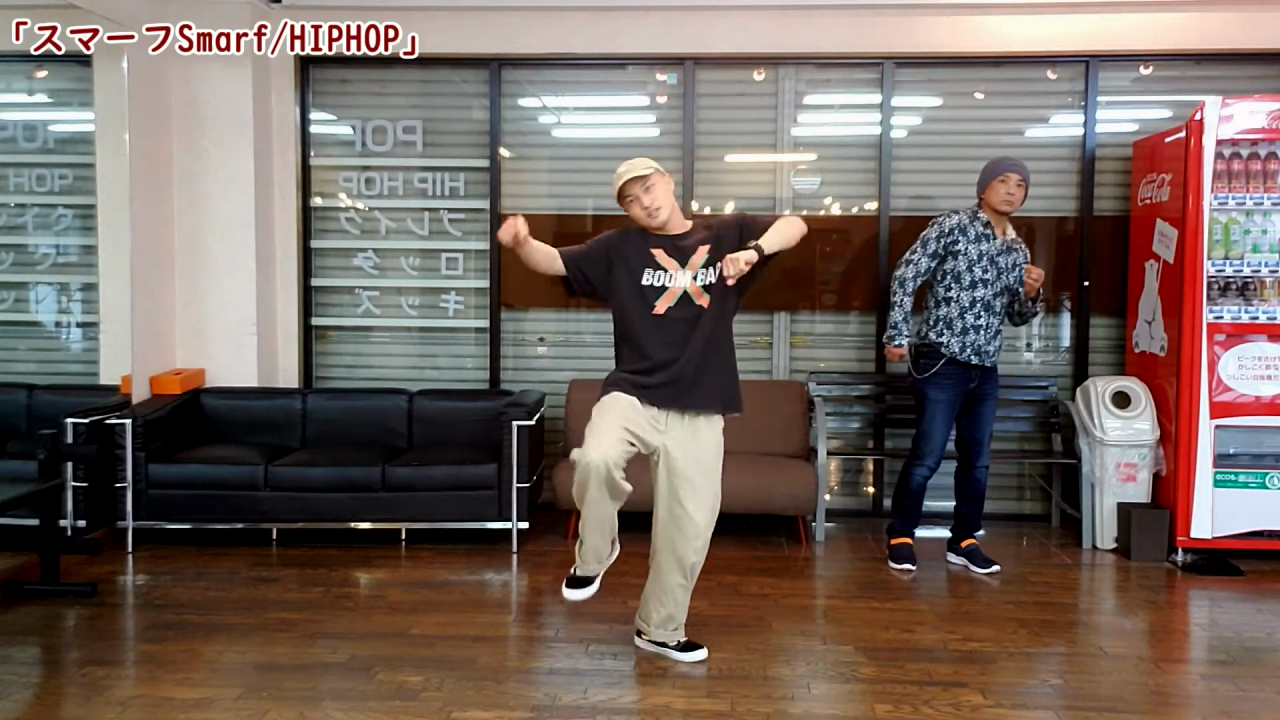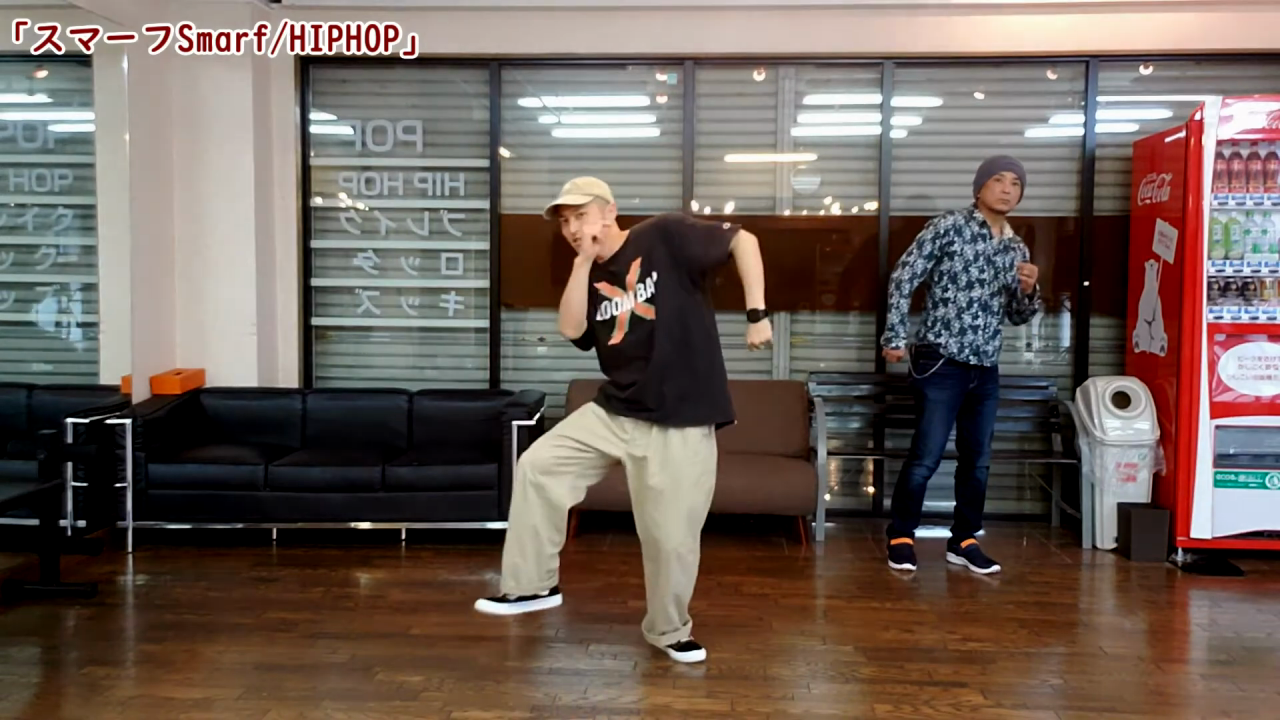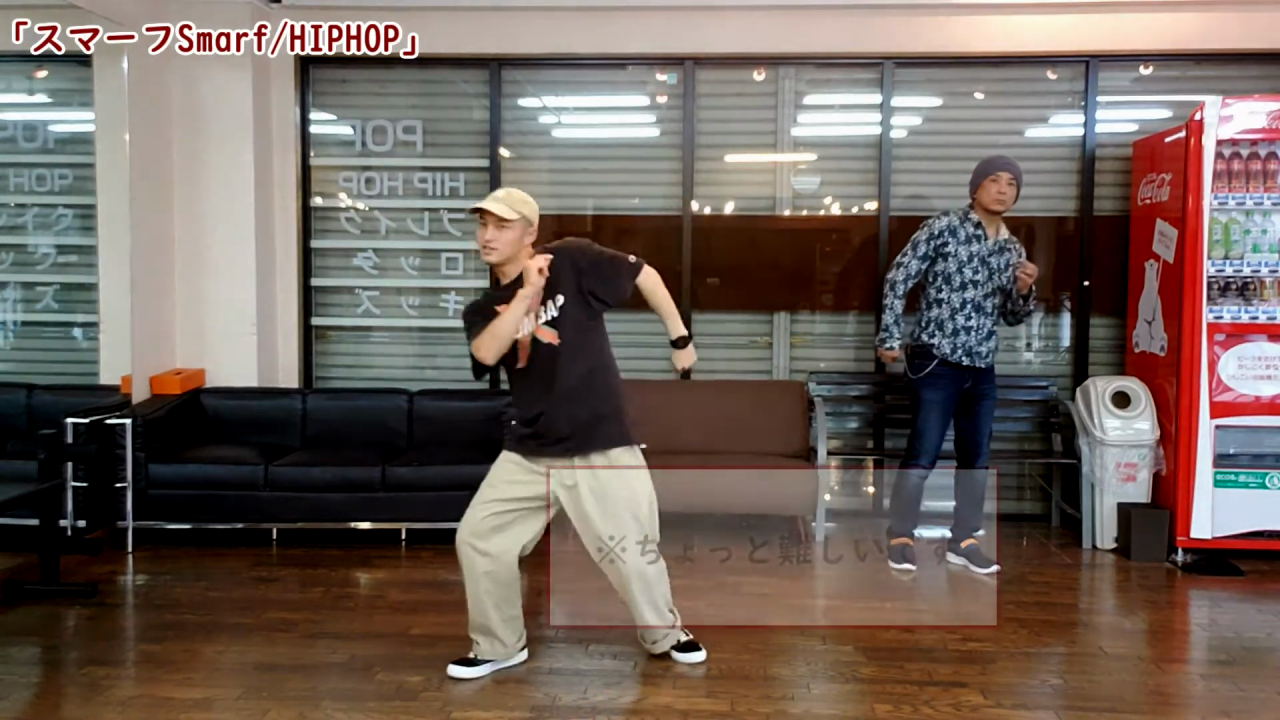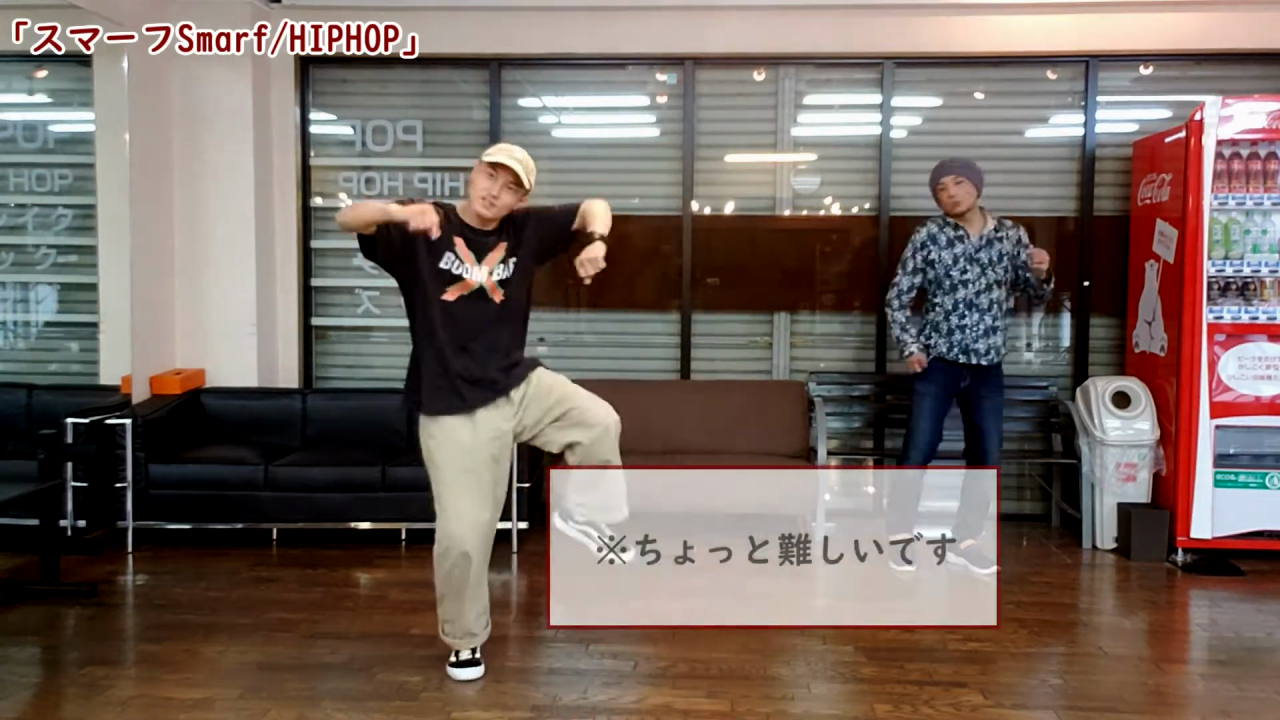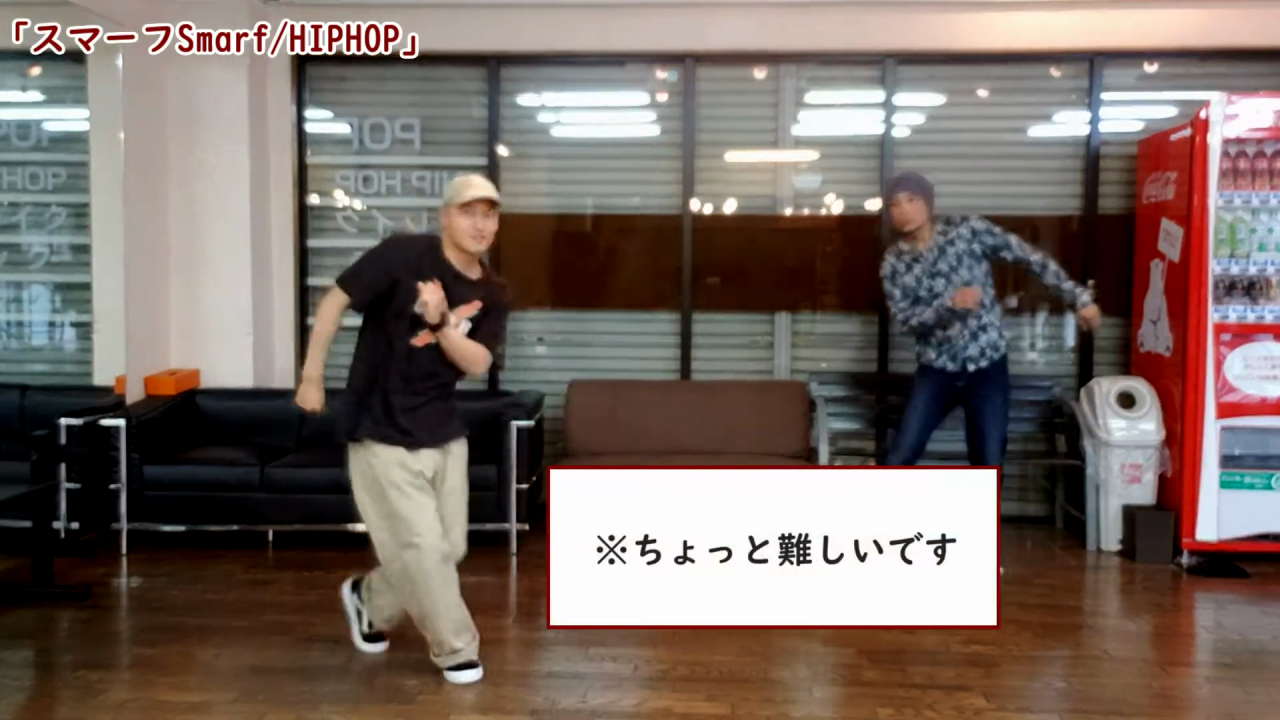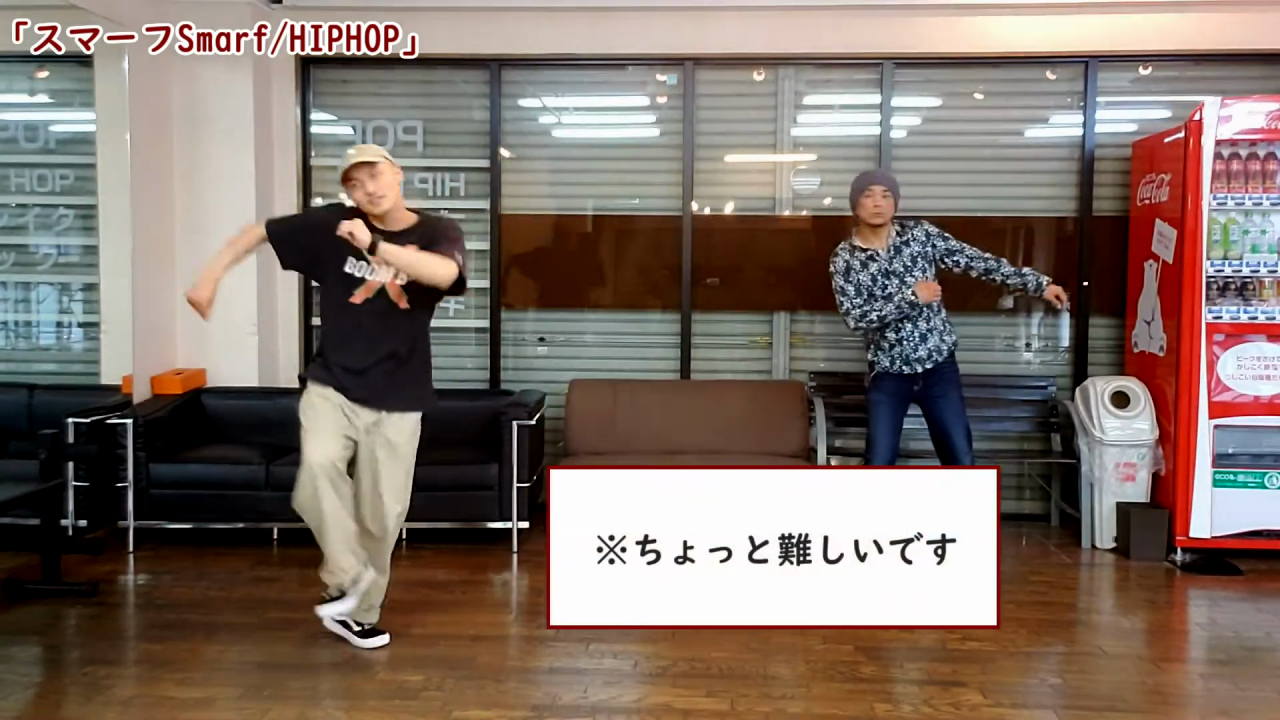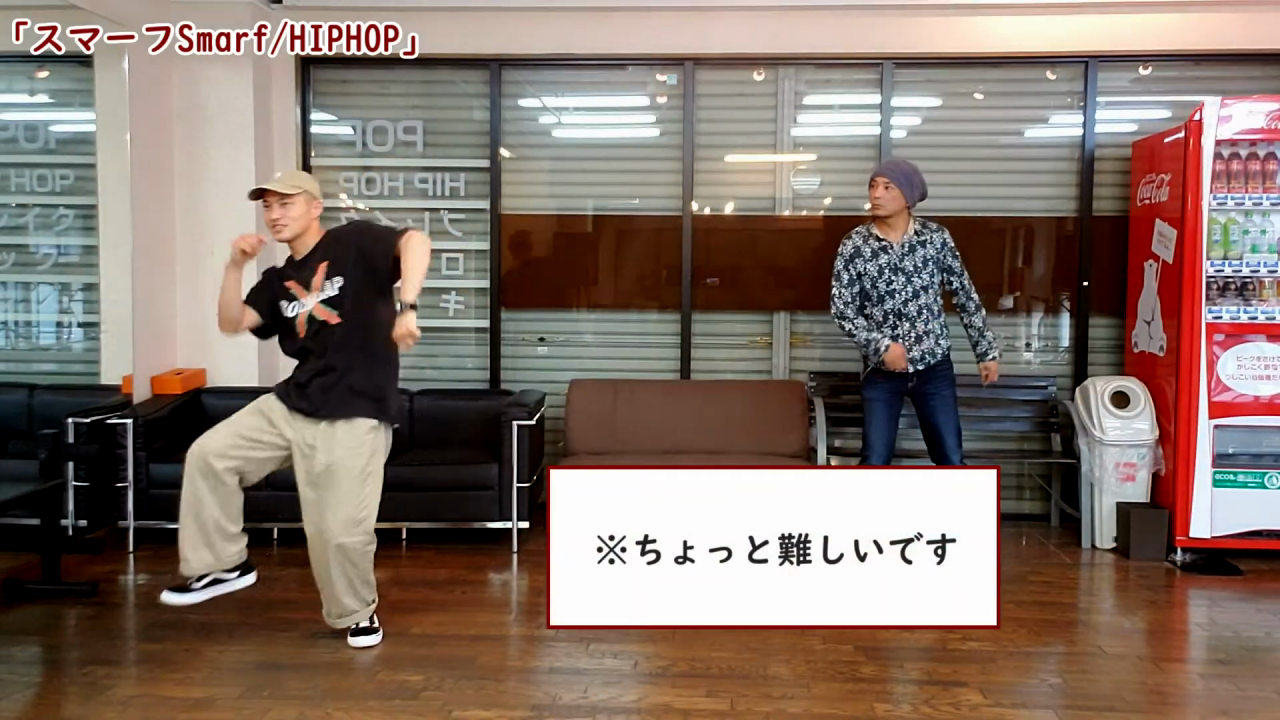
dt=0.4s
person 1, frame 1
left shoulder: (726, 233)
right shoulder: (620, 247)
left elbow: (794, 225)
right elbow: (554, 262)
left wrist: (753, 251)
right wrist: (521, 243)
left hip: (700, 406)
right hip: (635, 391)
left knee: (689, 525)
right knee: (596, 458)
left ankle: (659, 629)
right ankle: (593, 554)
person 1, frame 2
left shoulder: (665, 236)
right shoulder: (588, 284)
left elbow: (741, 239)
right elbow: (570, 329)
left wrist: (757, 313)
right wrist: (583, 260)
left hip: (683, 419)
right hip: (615, 412)
left knee: (670, 534)
right knee: (536, 467)
left ankle: (668, 629)
right ankle: (533, 583)
person 1, frame 3
left shoulder: (573, 259)
right shoulder: (484, 310)
left elbow: (643, 275)
right elbow: (486, 355)
left wrist: (680, 338)
right wrist: (529, 294)
left hip: (601, 444)
right hip: (529, 452)
left knee: (630, 554)
right knee: (477, 539)
left ankle: (663, 632)
right ankle: (498, 645)
person 1, frame 4
left shoulder: (524, 229)
right shoulder: (423, 226)
left elbow: (593, 209)
right elbow: (349, 218)
left wrist: (595, 241)
right wrist: (401, 212)
left hip: (516, 383)
right hip: (449, 401)
left knee: (599, 422)
right knee: (462, 533)
left ankle: (581, 513)
right ankle: (464, 639)
person 1, frame 5
left shoulder: (491, 293)
right shoulder: (404, 253)
left elbow: (477, 364)
right elbow: (338, 299)
left wrist: (441, 320)
right wrist: (312, 374)
left hip: (443, 431)
right hip: (382, 430)
left knee: (447, 548)
right knee: (419, 545)
left ankle: (370, 596)
right ankle: (455, 649)
person 1, frame 6
left shoulder: (438, 233)
right shoulder: (331, 224)
left elbow: (445, 273)
right elbow: (260, 232)
left wrist: (376, 246)
right wrist: (212, 273)
left hip: (397, 397)
right hip: (334, 383)
left knee: (383, 512)
right knee: (320, 467)
left ankle: (359, 612)
right ankle: (348, 576)
person 1, frame 7
left shoulder: (358, 240)
right shoulder: (278, 281)
left elbow: (416, 241)
right elbow: (230, 324)
left wrist: (406, 308)
right wrist: (235, 264)
left hip: (355, 410)
right hip: (293, 402)
left knee: (341, 529)
right knee: (208, 455)
left ankle: (356, 612)
right ankle: (223, 564)
person 2, frame 1
left shoulder: (1018, 251)
right shoulder: (952, 226)
left elbow: (1016, 316)
right elbow: (906, 276)
left wrist: (1032, 294)
right wrist: (897, 335)
left hip: (985, 369)
right hip: (941, 363)
left knee: (977, 460)
right knee: (926, 456)
left ankle: (963, 540)
right ankle: (900, 536)
person 2, frame 2
left shoulder: (1017, 249)
right shoulder: (948, 227)
left elbow: (1018, 316)
right elbow: (903, 277)
left wrist: (1029, 291)
right wrist: (895, 336)
left hip: (985, 369)
right hip: (940, 363)
left knee: (977, 460)
right knee: (926, 456)
left ankle: (964, 540)
right ankle: (900, 536)
person 2, frame 3
left shoulder: (1013, 250)
right shoulder: (943, 227)
left elbow: (1013, 316)
right elbow: (898, 278)
left wrist: (1024, 290)
right wrist: (889, 337)
left hip: (981, 369)
right hip: (936, 363)
left knee: (976, 460)
right knee: (922, 457)
left ankle: (963, 539)
right ankle: (900, 536)
person 2, frame 4
left shoulder: (1011, 236)
right shoulder: (929, 236)
left elbow: (1033, 294)
right elbow: (898, 295)
left wrist: (1041, 273)
right wrist: (909, 345)
left hip: (987, 367)
right hip: (937, 362)
left knee: (986, 457)
right knee: (918, 450)
left ankle: (966, 538)
right ankle: (899, 531)
person 2, frame 5
left shoulder: (970, 230)
right shoulder: (894, 262)
left elbow: (1032, 258)
right elbow: (904, 319)
left wrist: (1079, 297)
right wrist: (949, 302)
left hip: (987, 367)
right hip: (936, 370)
left knee: (988, 464)
right knee: (902, 456)
person 2, frame 6
left shoulder: (921, 235)
right shoulder: (843, 258)
left elbow: (978, 262)
right elbow: (856, 317)
left wrist: (1038, 283)
right wrist: (911, 297)
left hip: (938, 367)
right hip: (888, 374)
left knee: (960, 460)
right knee: (878, 465)
person 2, frame 7
left shoulder: (936, 237)
right shoulder: (855, 245)
left elbow: (965, 295)
right elbow: (841, 309)
left wrist: (985, 351)
right wrist: (881, 345)
left hip: (933, 366)
right hip: (882, 370)
left knee: (951, 460)
right knee: (874, 462)
